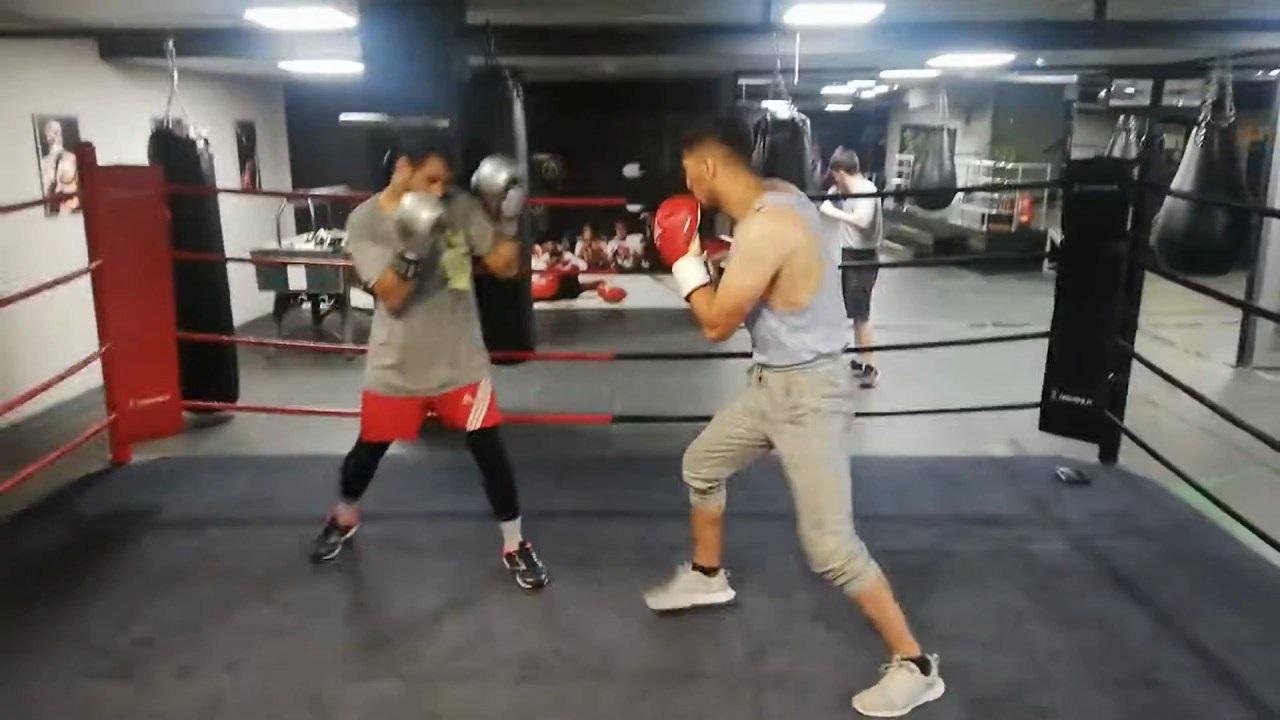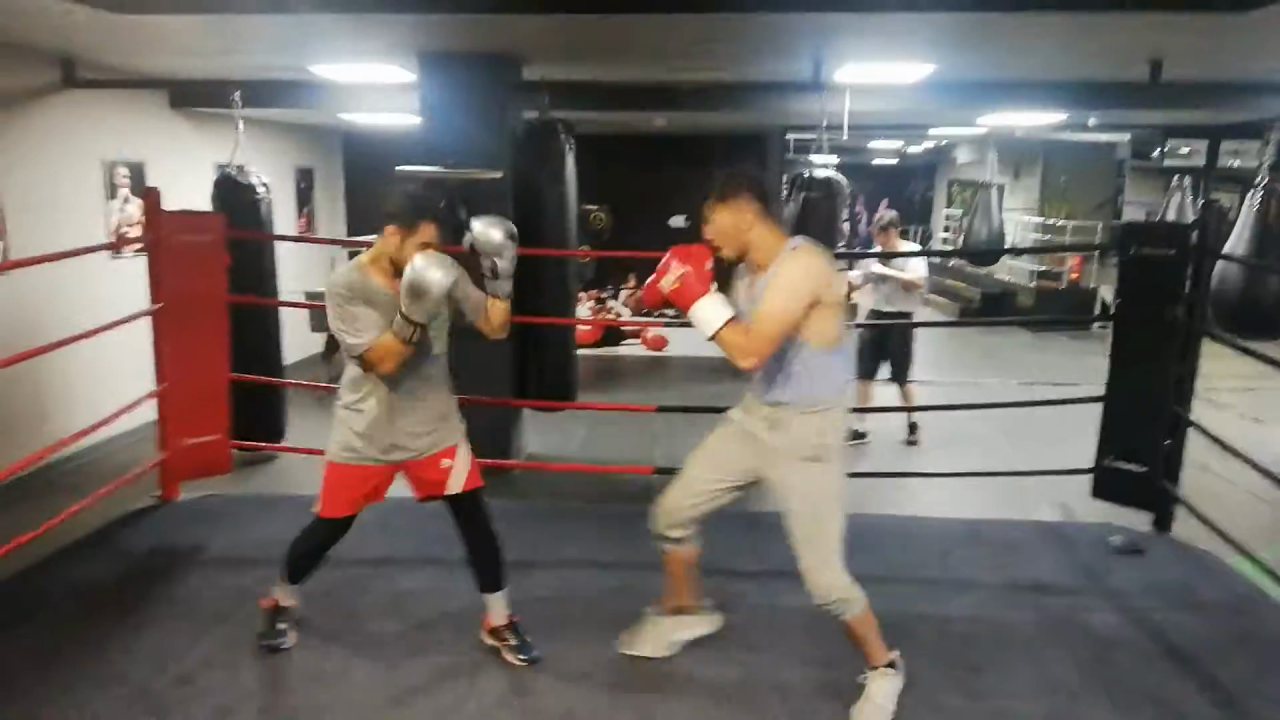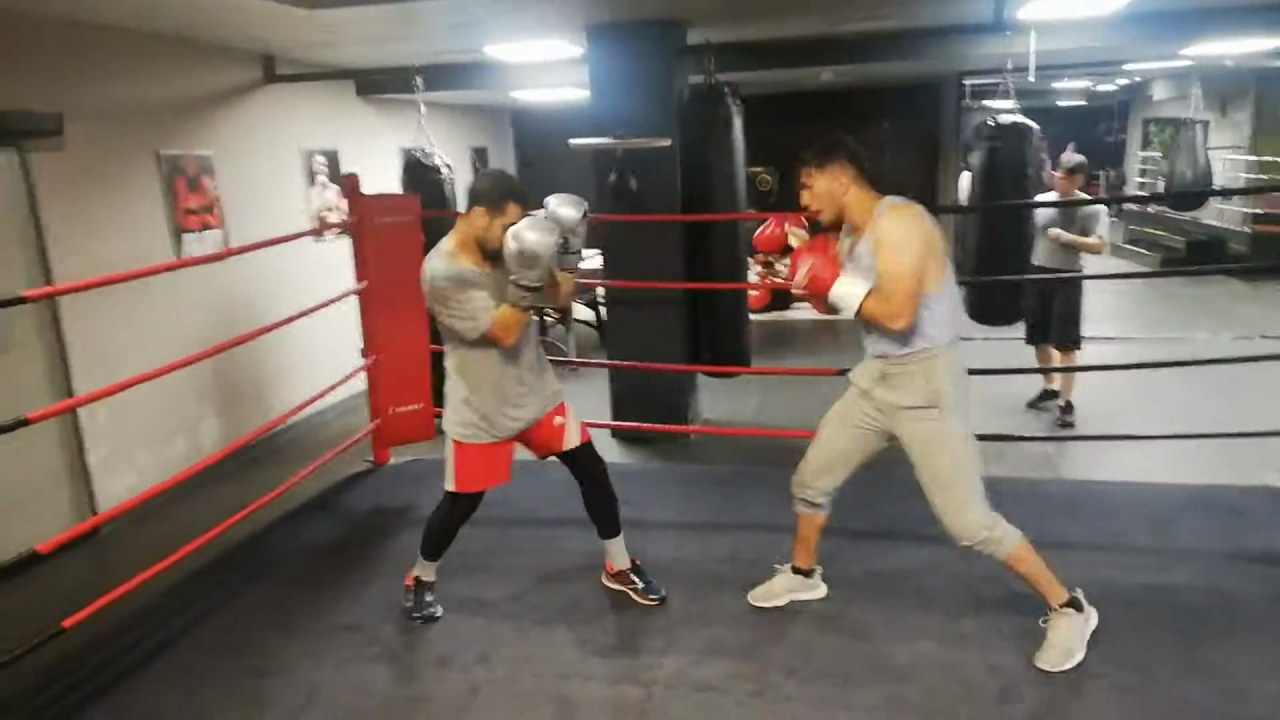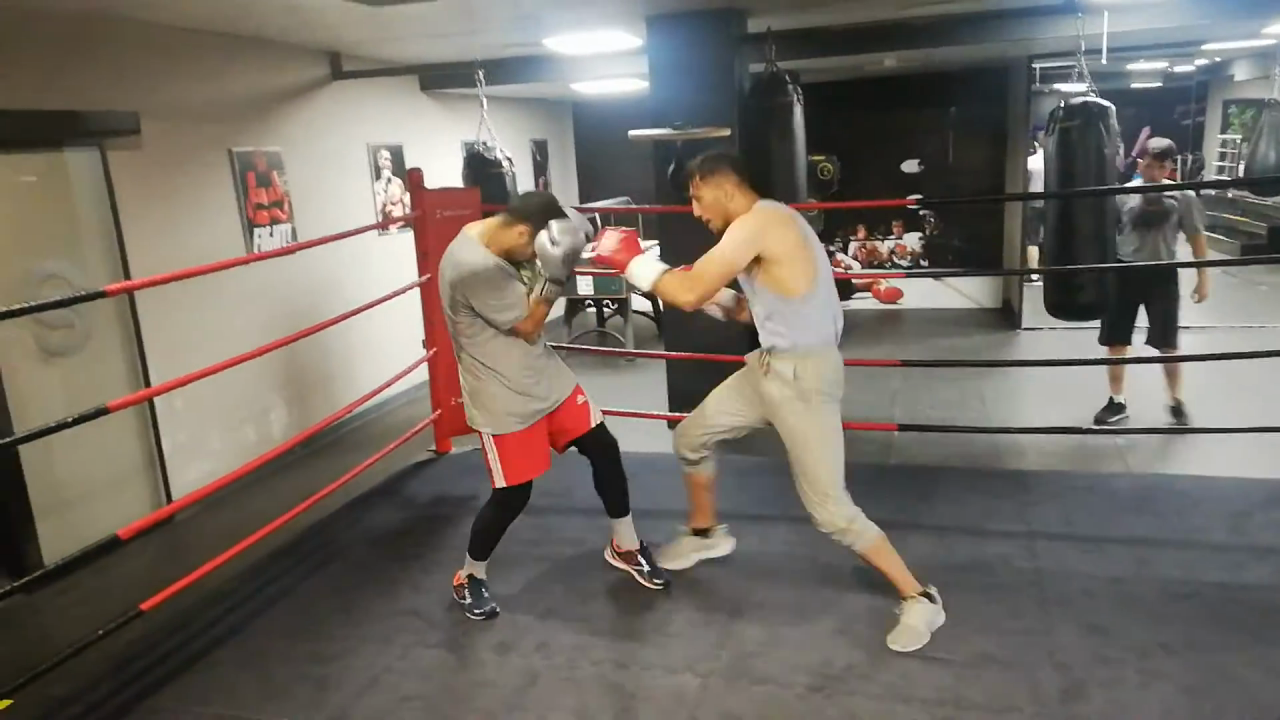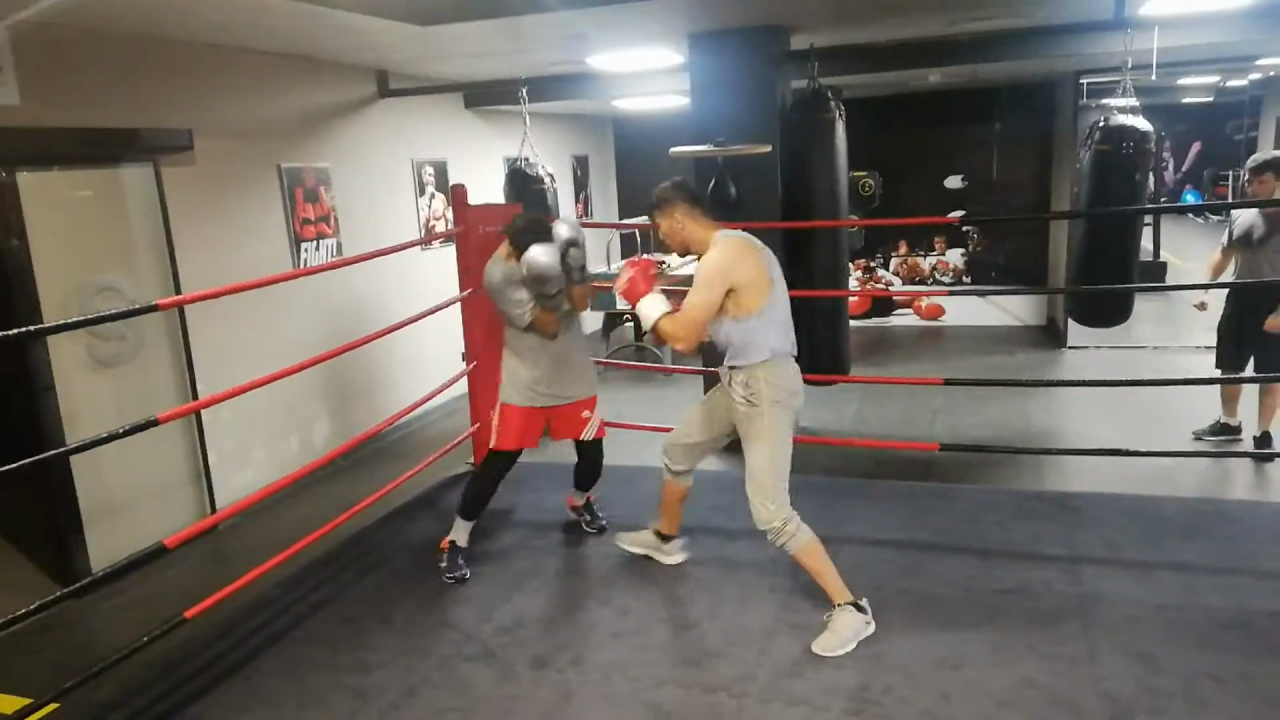
dt=1s
person 1, frame 1
left shoulder: (765, 230)
right shoulder: (778, 199)
left elbow: (717, 325)
left wrist: (684, 257)
right wrist: (712, 247)
left hip: (808, 393)
right hip: (774, 381)
left knee: (830, 544)
right knee: (702, 462)
left ankle: (915, 665)
right ankle: (706, 575)
person 1, frame 2
left shoulder: (804, 266)
right shoulder: (751, 264)
left elbow: (749, 353)
right elbow: (738, 319)
left wrist: (699, 293)
right wrist: (676, 287)
left hip: (810, 430)
right hip: (754, 417)
left knee: (825, 579)
right knee: (672, 513)
left ankle: (882, 667)
right ankle: (686, 611)
person 1, frame 3
left shoulder: (901, 222)
right shoulder: (853, 232)
left elbow: (899, 316)
right elbow: (835, 297)
left wrist: (830, 277)
right wrist: (798, 255)
left hip: (928, 383)
right hip: (876, 379)
left knee: (968, 522)
right knee: (810, 480)
left ankle: (1066, 608)
right ankle: (802, 574)
person 1, frame 4
left shoulder: (757, 226)
right shoulder: (768, 226)
left elbow: (687, 294)
left wrist: (628, 260)
right wrist: (718, 298)
left hip: (806, 376)
right hip: (772, 366)
left knee: (830, 511)
right knee: (691, 437)
left ankle: (920, 599)
right ankle: (706, 534)
person 1, frame 5
left shoulder: (723, 258)
right shoulder: (738, 246)
left elbow: (683, 340)
left wrist: (644, 297)
right wrist: (660, 299)
left hip: (767, 388)
right hip: (737, 382)
left knee: (772, 515)
right knee: (678, 449)
left ankle: (850, 609)
right ankle: (664, 538)
person 2, frame 1
left shoulder: (461, 208)
right shoulder: (366, 221)
left elbow: (505, 267)
right elbow: (391, 297)
left wrist: (507, 218)
right wrist: (408, 248)
left hip: (461, 360)
right hip: (396, 363)
left knee: (489, 450)
right knee: (369, 449)
left ankle: (515, 545)
right ankle: (343, 519)
person 2, frame 2
left shoulder: (443, 272)
right shoulder: (346, 288)
left elbow: (494, 326)
right elbow: (384, 361)
left wrist: (500, 270)
right wrist: (415, 310)
left hip: (435, 426)
right hip: (365, 433)
left knee: (474, 519)
right knee: (328, 527)
left ankle: (498, 622)
right ankle: (282, 601)
person 2, frame 3
left shoulder: (507, 248)
right shoulder: (442, 273)
left elbow: (561, 294)
right elbow: (507, 333)
left wrist: (565, 248)
right wrist: (528, 275)
left hip: (535, 392)
right hip: (479, 409)
left knee: (592, 469)
right knee: (461, 502)
left ankle: (620, 568)
right ankle: (421, 578)
person 2, frame 4
left shoulder: (487, 237)
right shoulder: (474, 268)
right elbow: (528, 328)
left wrist: (547, 268)
right wrist: (552, 273)
left hip: (546, 376)
right hip: (503, 396)
left knee: (604, 449)
right knee: (512, 495)
left ankle: (626, 546)
right ankle: (470, 576)
person 2, frame 5
left shoulder: (555, 243)
right shoulder: (499, 276)
left elbow: (582, 303)
right elbow: (548, 327)
left wrist: (574, 263)
right wrist: (548, 288)
left hip: (573, 373)
right hip: (525, 381)
left knee: (591, 454)
right knee: (497, 464)
left ankle: (580, 500)
right ankle: (457, 540)
person 3, frame 1
left shoulder: (866, 191)
right shoulder: (854, 191)
left elbow: (861, 222)
left wrist: (833, 212)
right wrist: (834, 201)
left hip: (862, 259)
right hip: (851, 256)
left knee: (860, 314)
right knee: (854, 312)
left ankle: (870, 367)
right ankle: (860, 360)
person 3, frame 2
left shoulder: (913, 252)
right shoulder: (873, 255)
left elbow: (919, 281)
right elbow: (856, 283)
left wrist: (886, 272)
right wrist: (852, 279)
left hip: (900, 319)
right hip: (874, 317)
left knee: (901, 377)
right knee: (864, 375)
left ankle: (912, 422)
right ankle: (860, 427)
person 3, frame 3
left shoulder: (1092, 208)
right shoulder: (1039, 201)
left elbow: (1098, 245)
left wrist: (1067, 237)
left hip: (1066, 280)
right hip: (1036, 276)
left knee: (1066, 345)
right knee: (1038, 340)
left ankle: (1066, 403)
right ankle: (1051, 387)
person 3, frame 4
left shoulder: (1182, 197)
right shoulder: (1121, 195)
left elbow: (1196, 237)
left wrist: (1203, 278)
left hip: (1162, 275)
right hip: (1125, 274)
left knee: (1167, 344)
right knee: (1116, 342)
left ankle: (1176, 401)
right ankle: (1117, 403)
person 3, frame 5
right shoulder: (1239, 214)
right elbow: (1225, 253)
right wrist: (1205, 288)
right hip: (1239, 295)
right knee: (1230, 366)
right ankle: (1229, 422)
